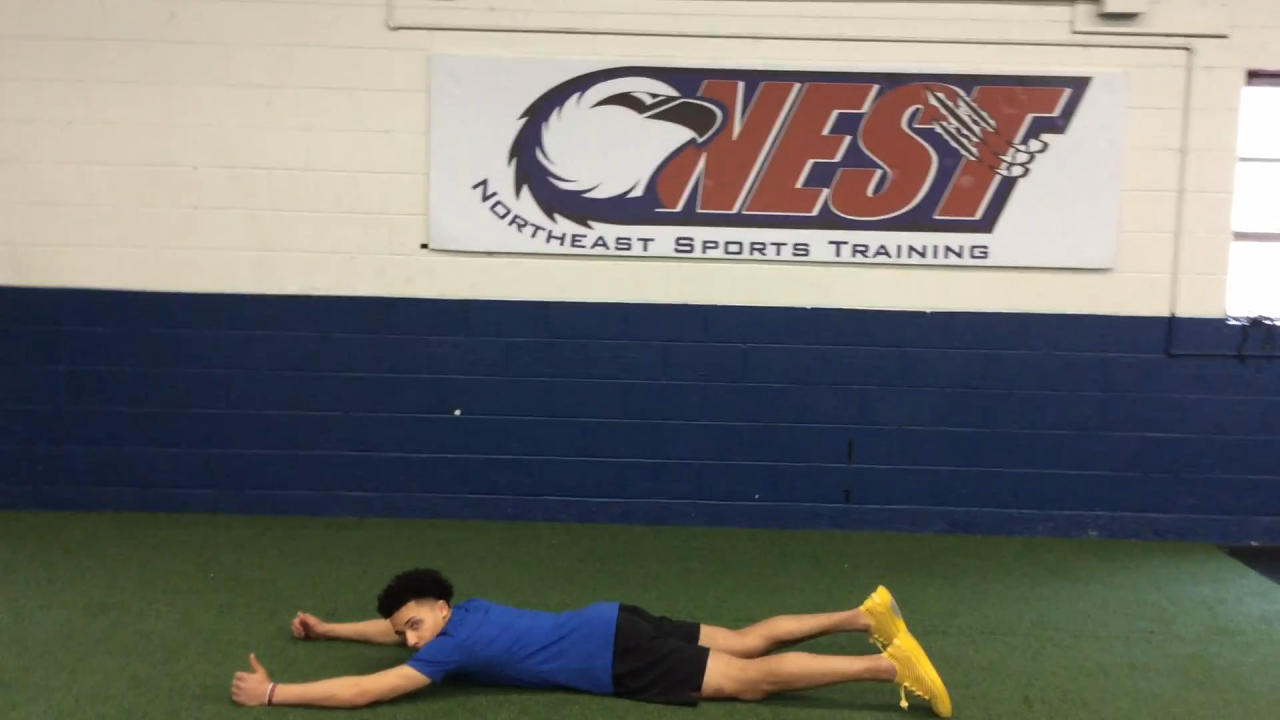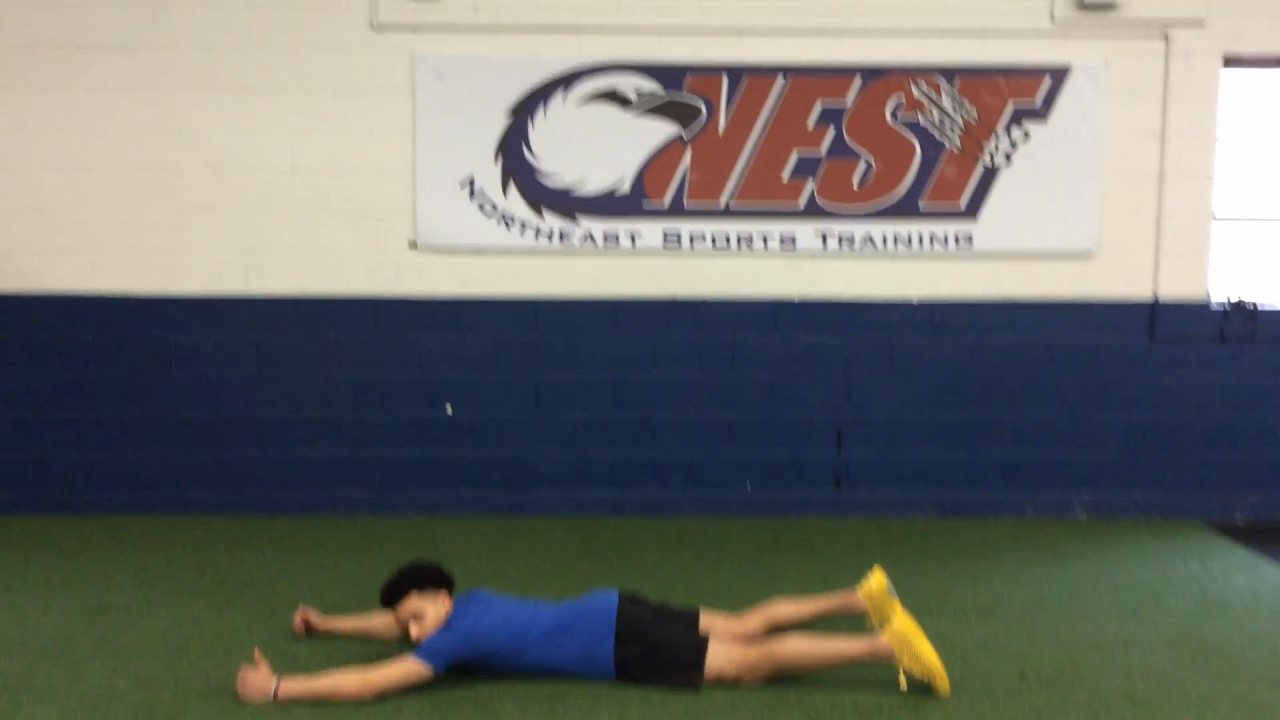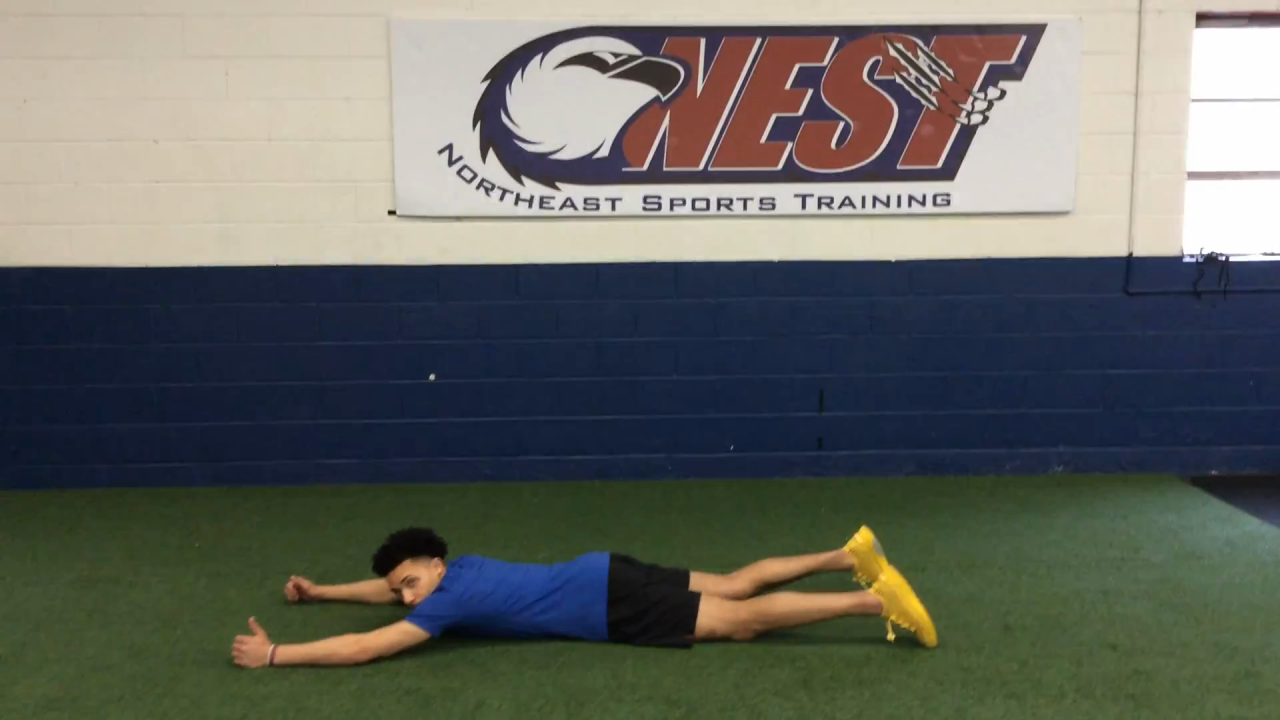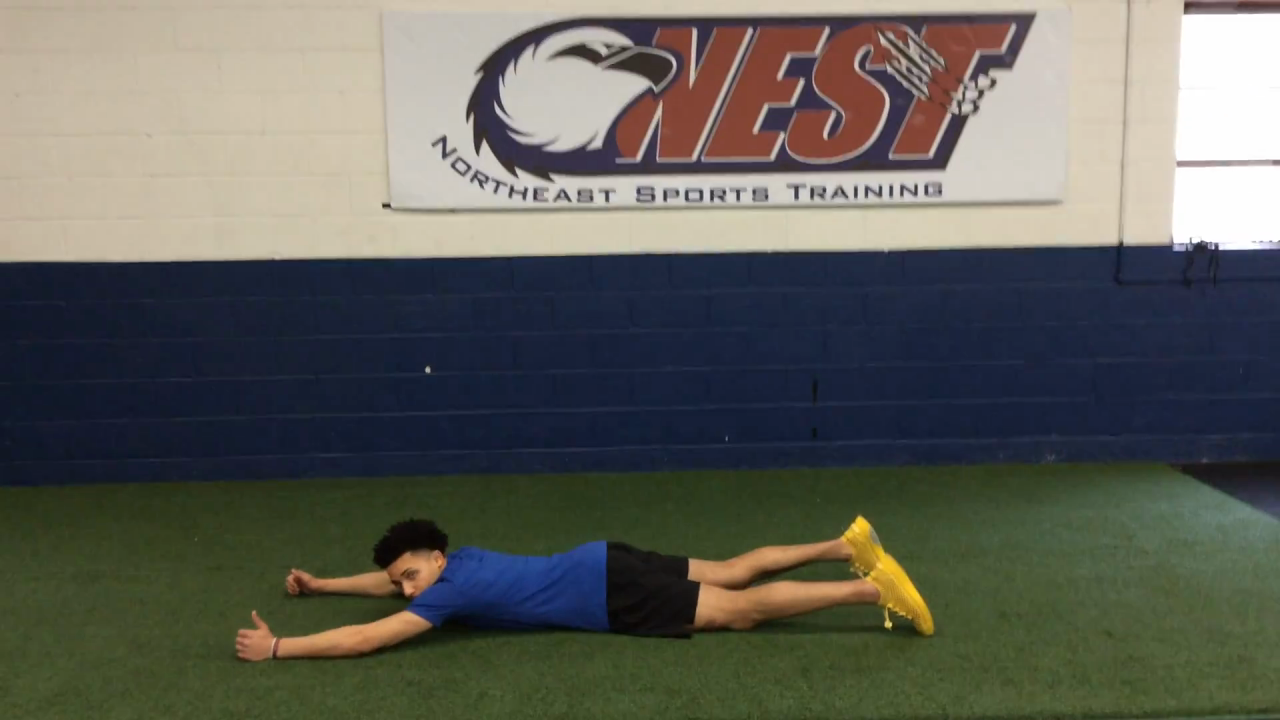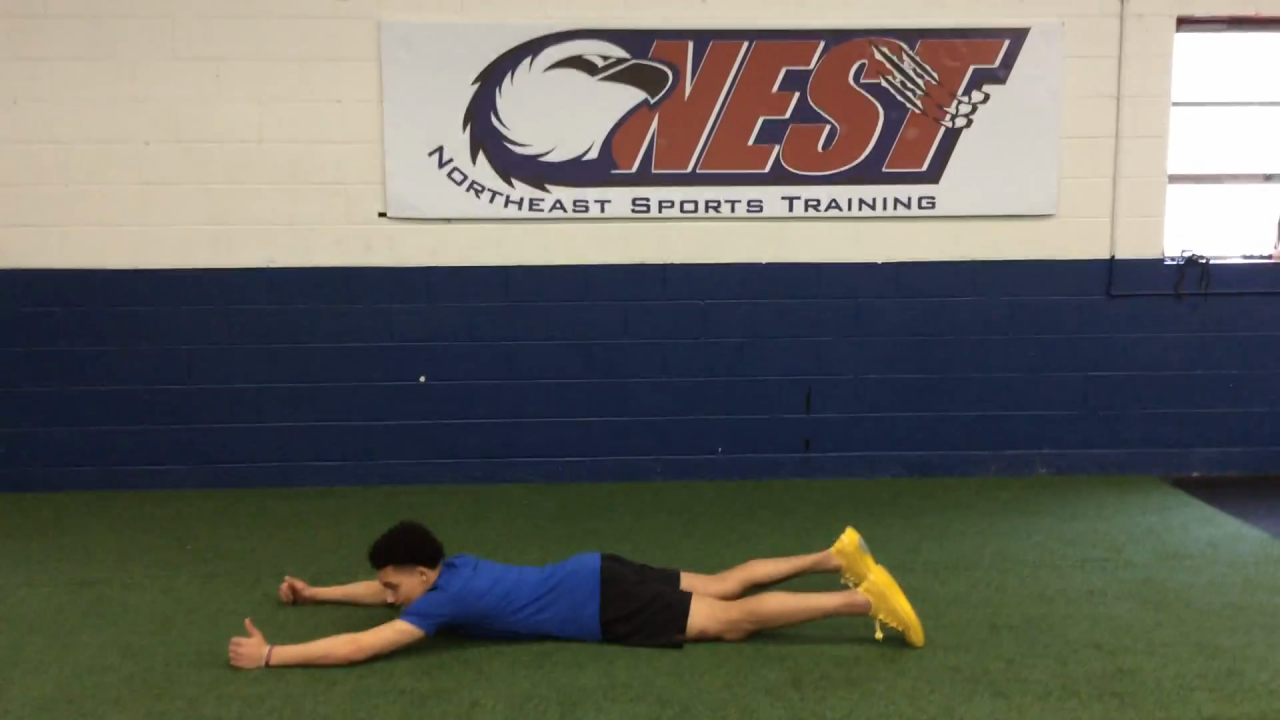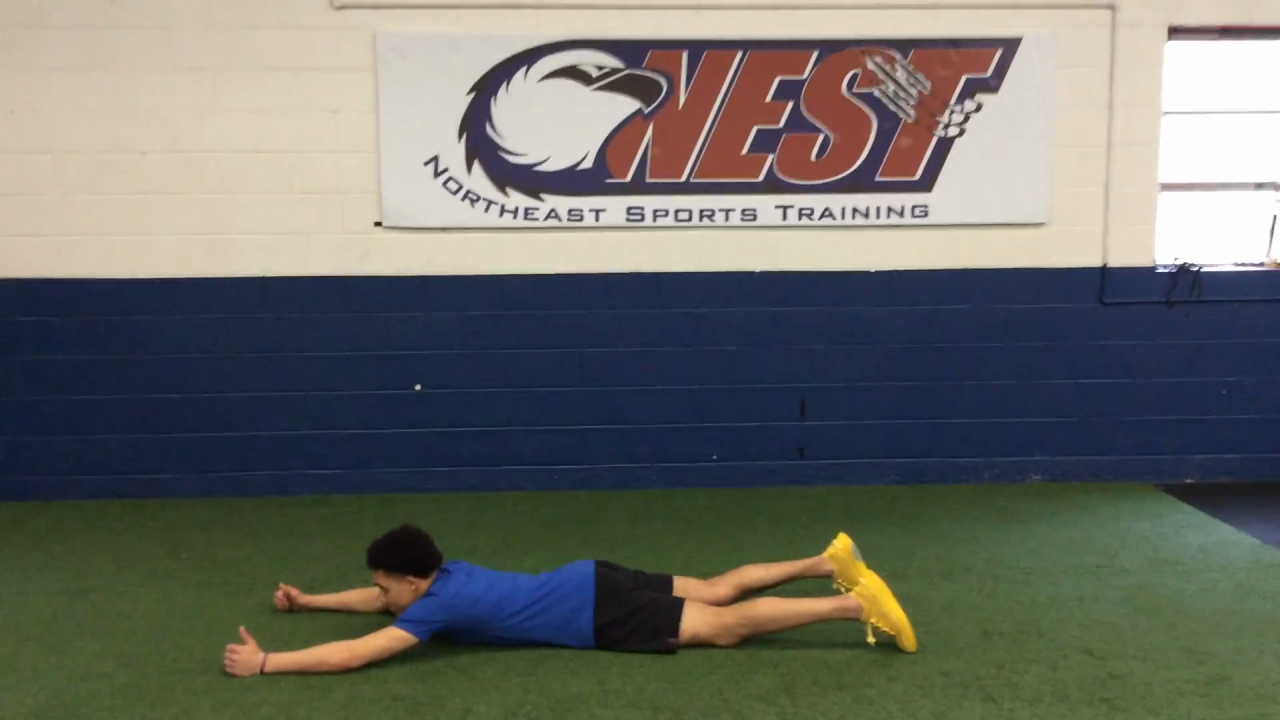
dt=0.2s
person 1, frame 1
left shoulder: (453, 644)
right shoulder: (461, 612)
right elbow: (397, 625)
right wrist: (326, 628)
left hip: (617, 660)
right hip: (614, 627)
right knee: (745, 643)
right ankle: (863, 617)
person 1, frame 2
left shoulder: (456, 635)
right shoulder: (465, 604)
left elbow: (366, 685)
right elbow: (398, 621)
left wrist: (277, 689)
right wrist: (328, 623)
left hip: (618, 647)
right hip: (615, 616)
left knee: (749, 662)
right knee: (744, 625)
left ankle: (885, 644)
right ankle: (861, 597)
person 1, frame 3
left shoulder: (450, 598)
right shoulder: (454, 569)
left elbow: (360, 650)
right elbow: (389, 587)
left wrist: (274, 655)
right wrist: (319, 590)
left hip: (610, 607)
right hip: (605, 576)
left knee: (740, 621)
right knee: (734, 585)
left ankle: (872, 599)
right ankle: (848, 555)
person 1, frame 4
left shoulder: (450, 588)
right shoulder: (451, 561)
left elbow: (363, 640)
right elbow: (388, 578)
left wrist: (276, 648)
right wrist: (318, 584)
left hip: (609, 595)
right hip: (602, 565)
left knee: (739, 610)
right knee: (732, 573)
left ankle: (869, 587)
right ankle: (845, 547)
person 1, frame 5
left shoulder: (443, 599)
right shoulder: (447, 567)
left elbow: (357, 648)
right elbow: (383, 588)
left wrist: (270, 656)
right wrist: (313, 592)
left hip: (602, 608)
right hip: (597, 577)
left knee: (731, 620)
right knee: (724, 587)
left ankle: (861, 598)
right ankle: (835, 557)
person 1, frame 6
left shoulder: (438, 606)
right shoulder: (444, 573)
left elbow: (352, 656)
right elbow: (379, 599)
left wrist: (263, 663)
right wrist: (307, 600)
left hip: (597, 615)
right hip: (592, 583)
left knee: (724, 627)
right knee: (717, 592)
left ankle: (854, 603)
right ankle: (828, 562)
